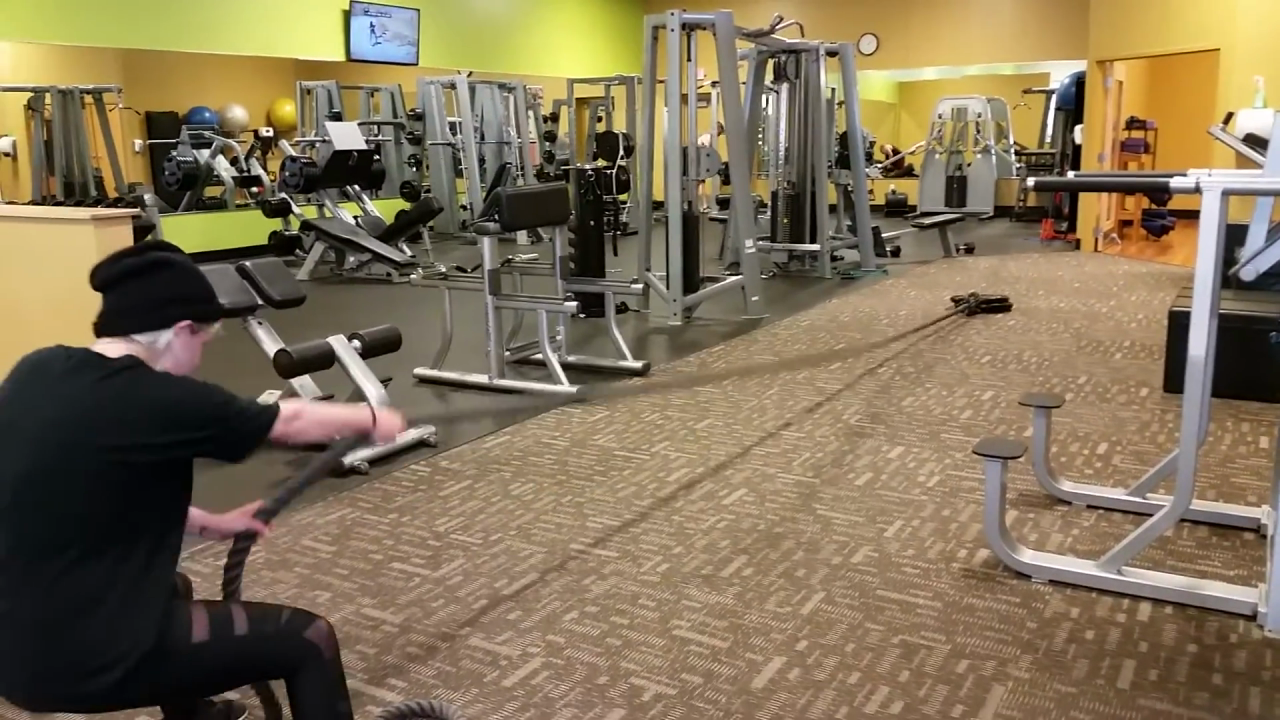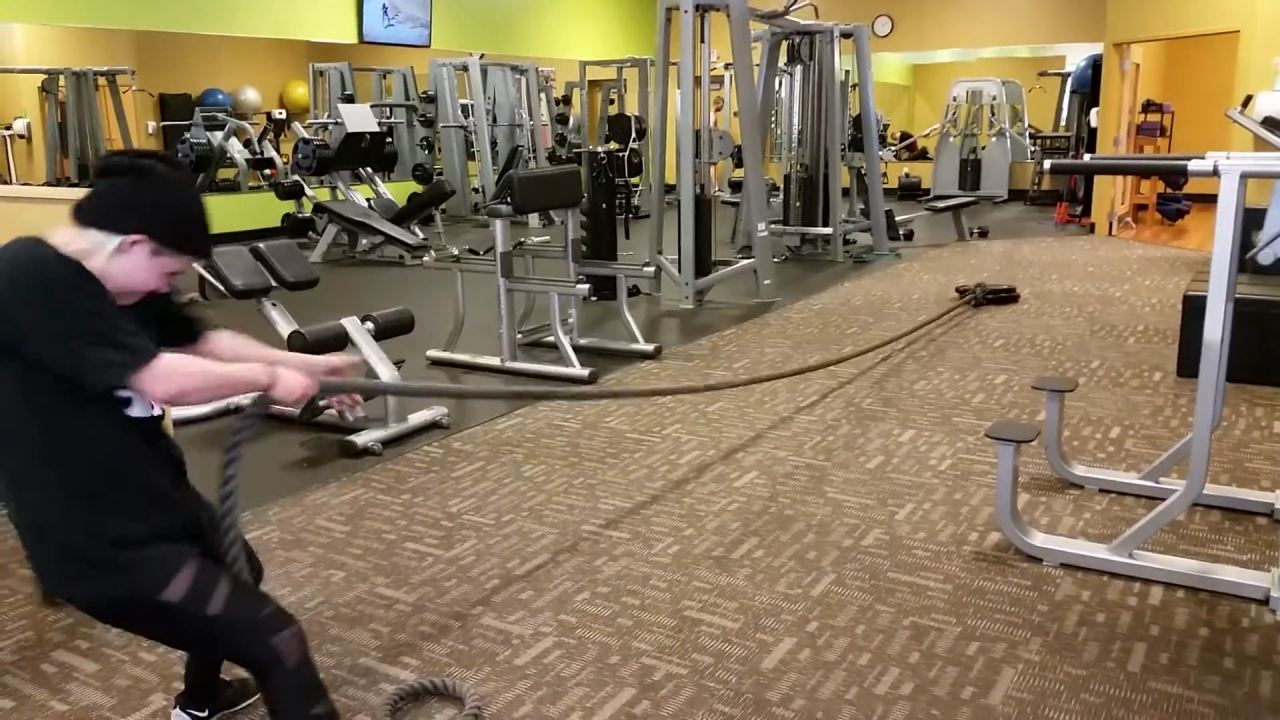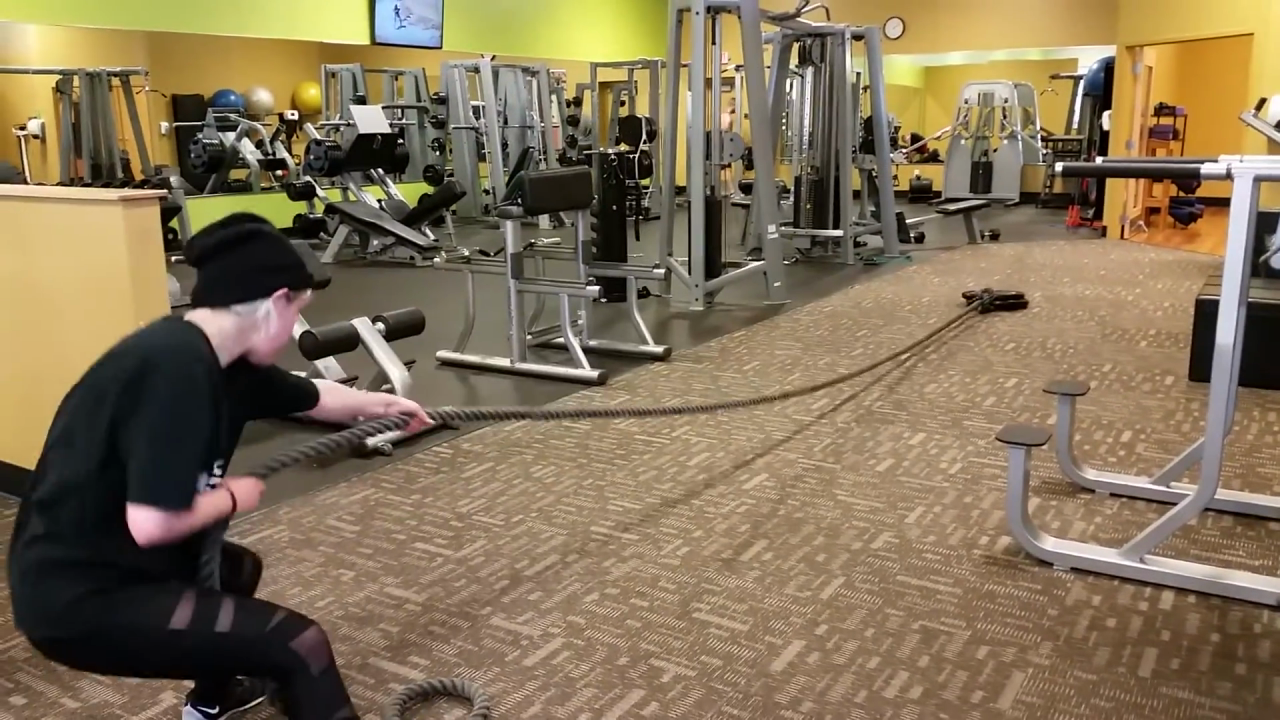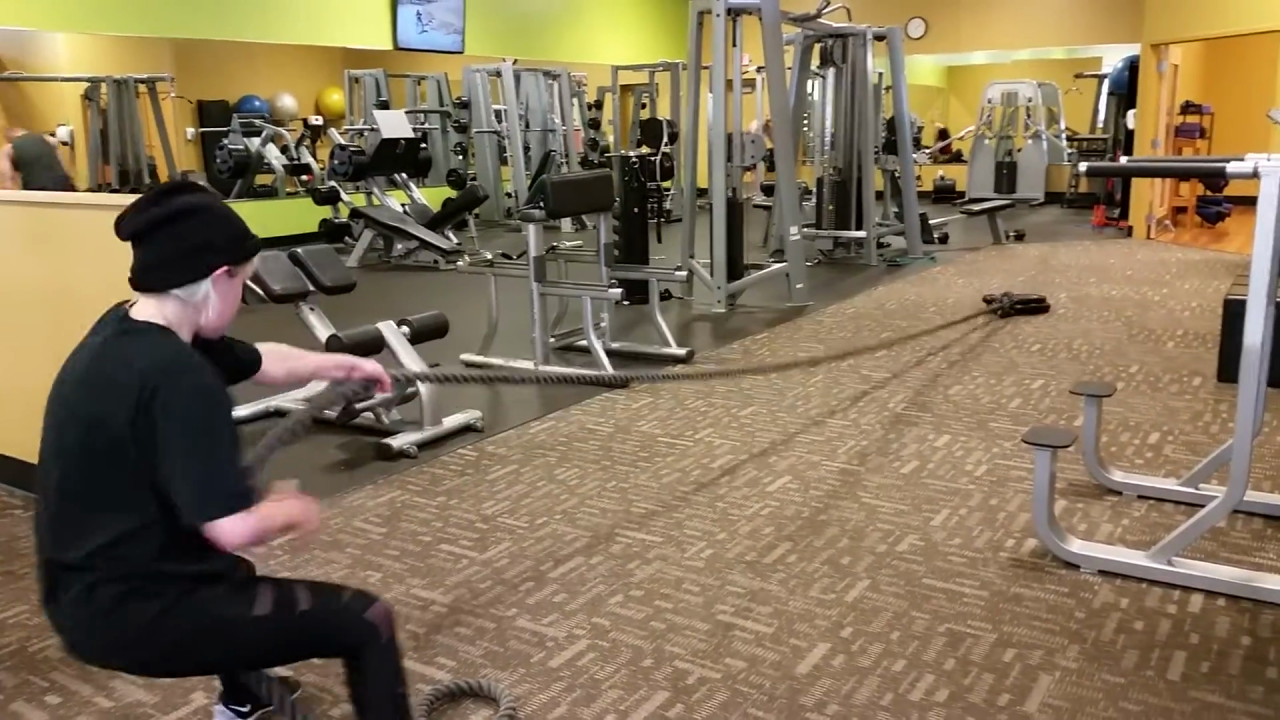
dt=0.5s
person 1, frame 1
left shoulder: (38, 372)
right shoulder: (159, 402)
right elbow: (288, 424)
left wrist: (207, 523)
right wrist: (371, 419)
right hip: (83, 651)
left knee: (167, 590)
right knee: (308, 641)
person 1, frame 2
left shoulder: (91, 278)
left elbow: (201, 340)
right elbow: (162, 378)
left wrist: (305, 367)
right wrist: (270, 377)
right hip: (97, 540)
left knee: (231, 576)
right knee: (274, 643)
person 1, frame 3
left shoulder: (216, 359)
right shoulder: (179, 367)
left elbow: (314, 398)
right elbow: (151, 523)
left wrist: (384, 404)
right wrist: (230, 498)
left hip: (101, 564)
right hip: (79, 599)
left knee: (238, 568)
right knee: (298, 645)
person 1, frame 4
left shoulder: (126, 331)
right shoulder: (177, 376)
left elbow: (259, 362)
right elbow: (236, 526)
left wrist: (346, 364)
right wrist: (291, 511)
left hip: (86, 594)
right hip: (139, 612)
left knee: (235, 575)
right knee: (365, 620)
